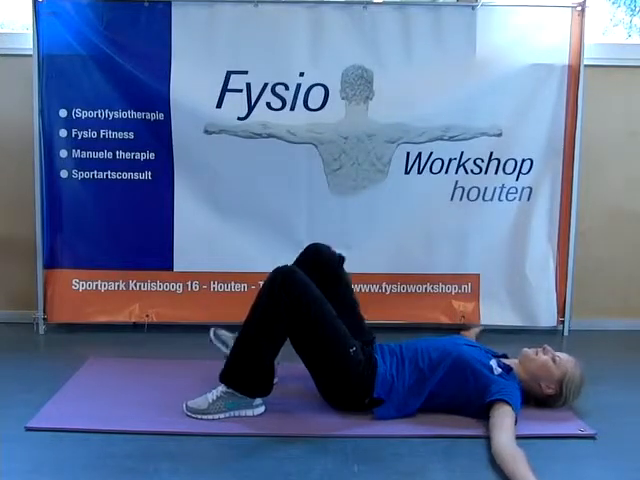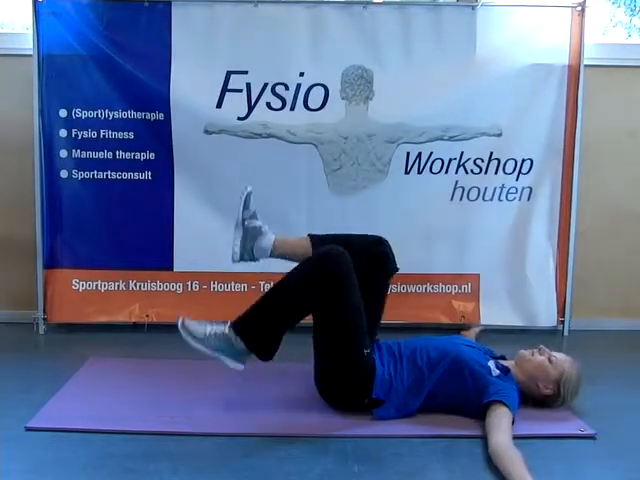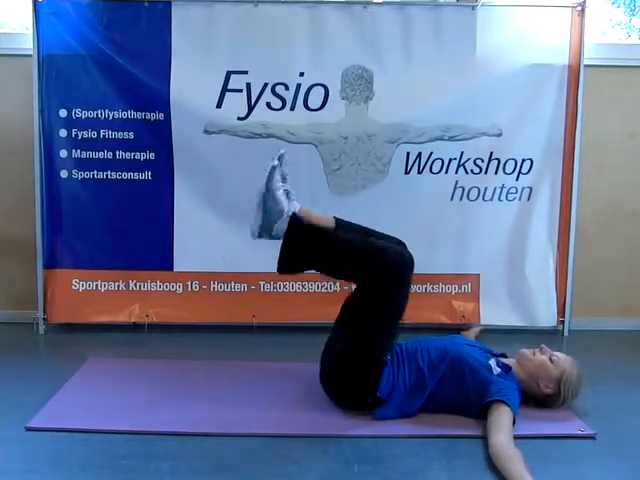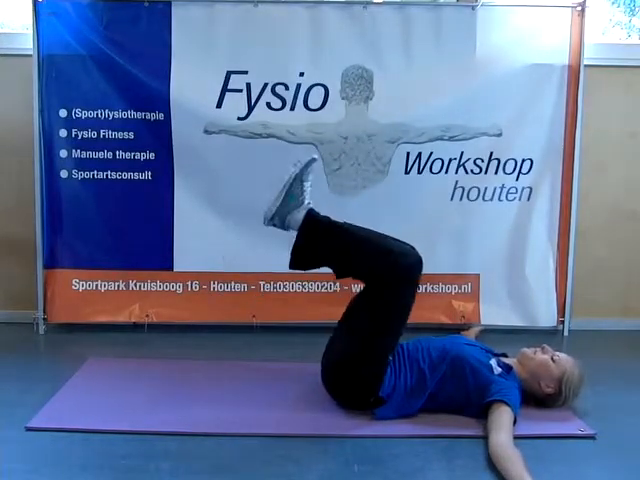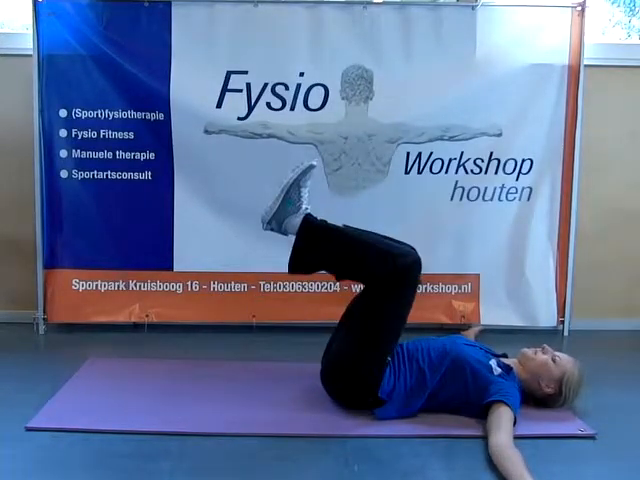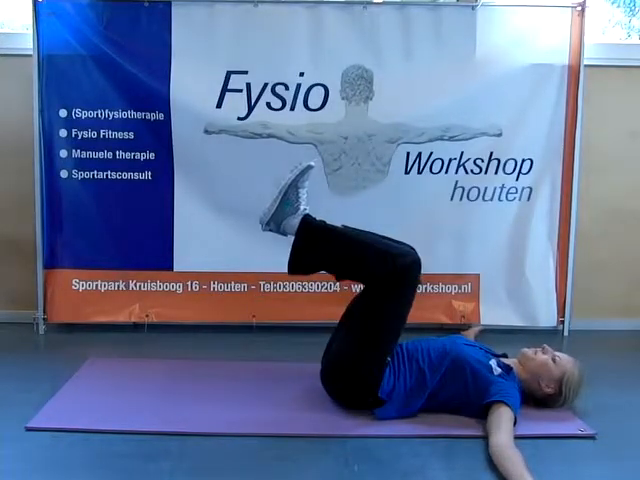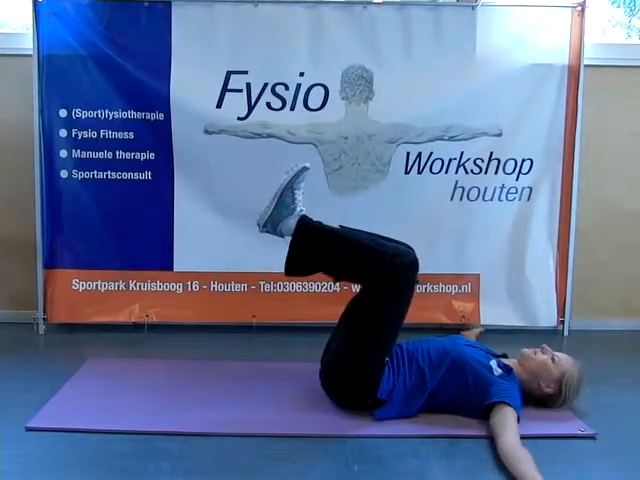
dt=0.3s
person 1, frame 1
left shoulder: (506, 388)
right shoulder: (495, 360)
left elbow: (503, 444)
right wrist: (468, 336)
left hip: (359, 383)
right hip: (370, 354)
left knee: (285, 282)
right knee: (318, 257)
left ankle: (242, 392)
right ankle: (252, 354)
person 1, frame 2
left shoulder: (504, 390)
right shoulder: (489, 356)
left elbow: (499, 444)
left hip: (357, 386)
right hip: (371, 360)
left knee: (333, 264)
right knee: (375, 249)
left ankle: (239, 341)
right ankle: (260, 241)
person 1, frame 3
left shoulder: (505, 389)
right shoulder: (496, 362)
left elbow: (500, 443)
left hip: (356, 381)
left knee: (393, 262)
right knee: (391, 253)
left ankle: (285, 224)
right ankle: (289, 215)
person 1, frame 4
left shoulder: (506, 389)
right shoulder: (496, 361)
left elbow: (500, 442)
left hip: (359, 381)
right hip: (353, 367)
left knee: (403, 263)
right knee: (401, 261)
left ankle: (300, 217)
right ankle: (298, 216)
person 1, frame 5
left shoulder: (506, 389)
right shoulder: (495, 360)
left elbow: (500, 442)
left hip: (358, 381)
right hip: (373, 368)
left knee: (402, 264)
right knee: (400, 260)
left ankle: (298, 222)
right ankle: (298, 220)
person 1, frame 6
left shoulder: (506, 389)
right shoulder: (495, 361)
left elbow: (501, 443)
left hip: (357, 382)
right hip: (352, 367)
left knee: (403, 264)
right knee: (400, 261)
left ankle: (297, 224)
right ankle: (296, 221)
person 1, frame 7
left shoulder: (506, 390)
right shoulder: (493, 360)
left elbow: (509, 443)
left hip: (356, 381)
right hip: (360, 368)
left knee: (399, 264)
right knee: (398, 259)
left ankle: (294, 225)
right ankle: (294, 222)
person 2, frame 1
left shoulder: (324, 133)
right shoulder: (389, 132)
left elbow: (268, 130)
right elbow: (442, 132)
left wrist: (220, 127)
right wrist: (486, 130)
person 2, frame 2
left shoulder: (324, 133)
right shoulder: (390, 132)
left elbow: (267, 129)
right elbow: (444, 132)
left wrist: (220, 127)
right wrist: (486, 130)
person 2, frame 3
left shoulder: (324, 133)
right shoulder: (390, 132)
left elbow: (268, 130)
right elbow: (444, 132)
left wrist: (220, 127)
right wrist: (486, 130)
person 2, frame 4
left shoulder: (324, 133)
right shoulder: (390, 132)
left elbow: (268, 130)
right elbow: (443, 131)
left wrist: (221, 127)
right wrist: (486, 130)
person 2, frame 5
left shoulder: (324, 133)
right shoulder: (390, 132)
left elbow: (268, 129)
right elbow: (443, 131)
left wrist: (221, 127)
right wrist: (485, 131)
person 2, frame 6
left shoulder: (324, 132)
right shoulder: (389, 132)
left elbow: (268, 130)
right elbow: (443, 132)
left wrist: (220, 127)
right wrist: (485, 130)
person 2, frame 7
left shoulder: (324, 133)
right shoulder: (389, 132)
left elbow: (268, 130)
right elbow: (443, 131)
left wrist: (221, 127)
right wrist: (485, 131)
